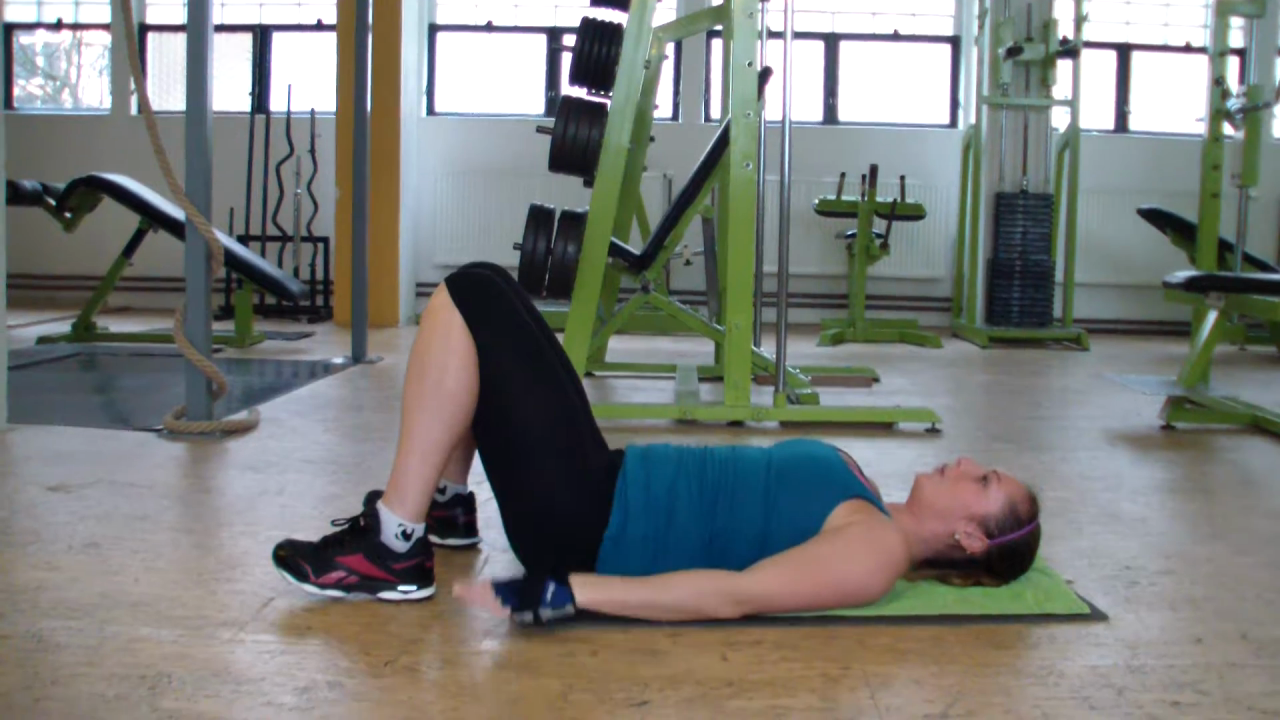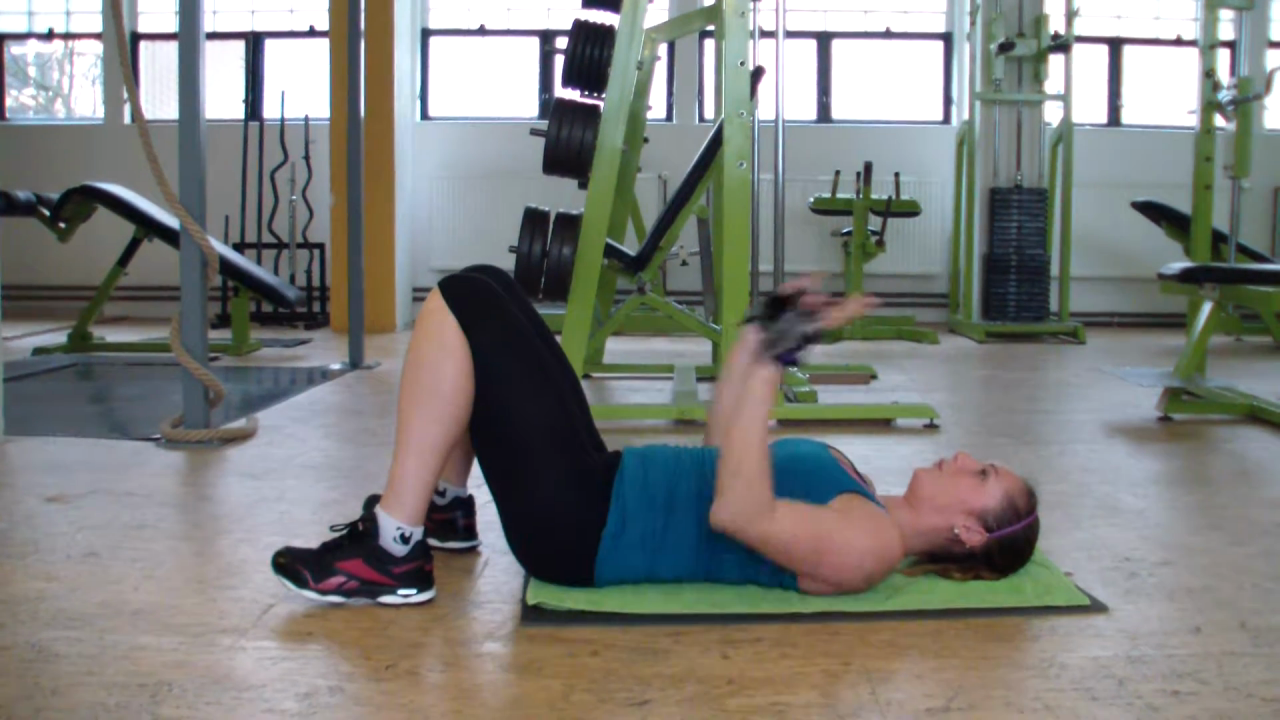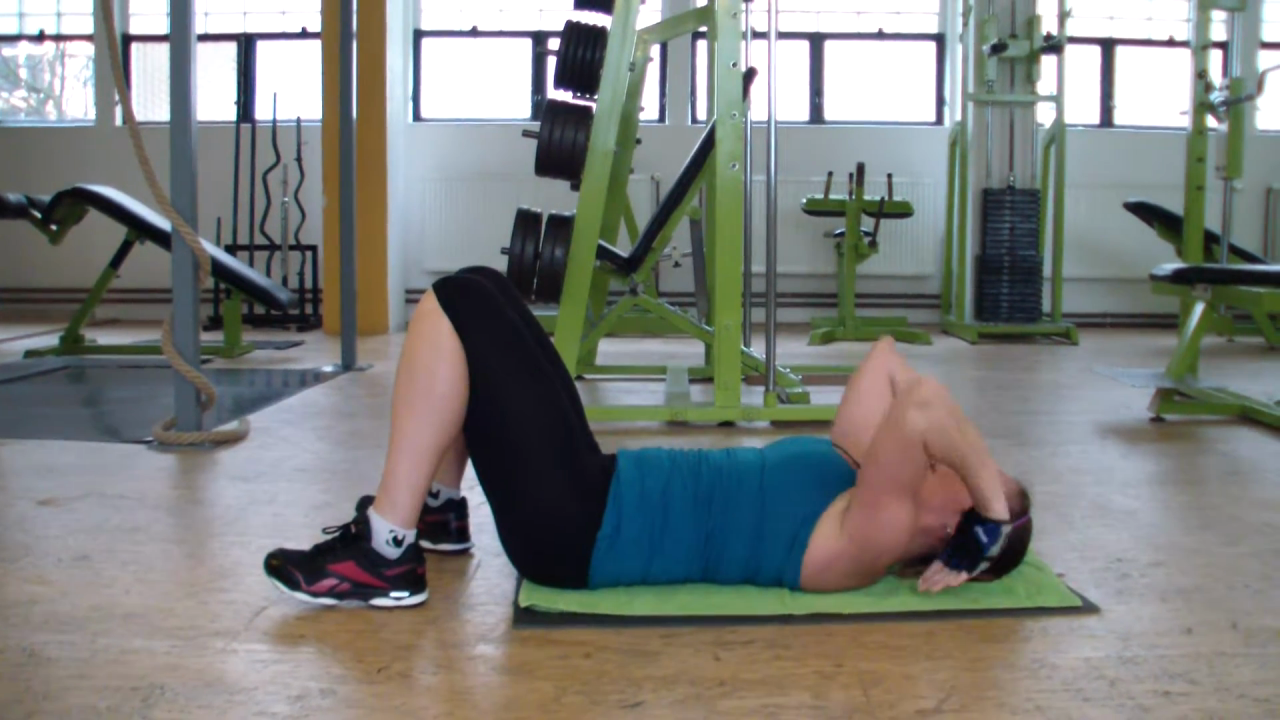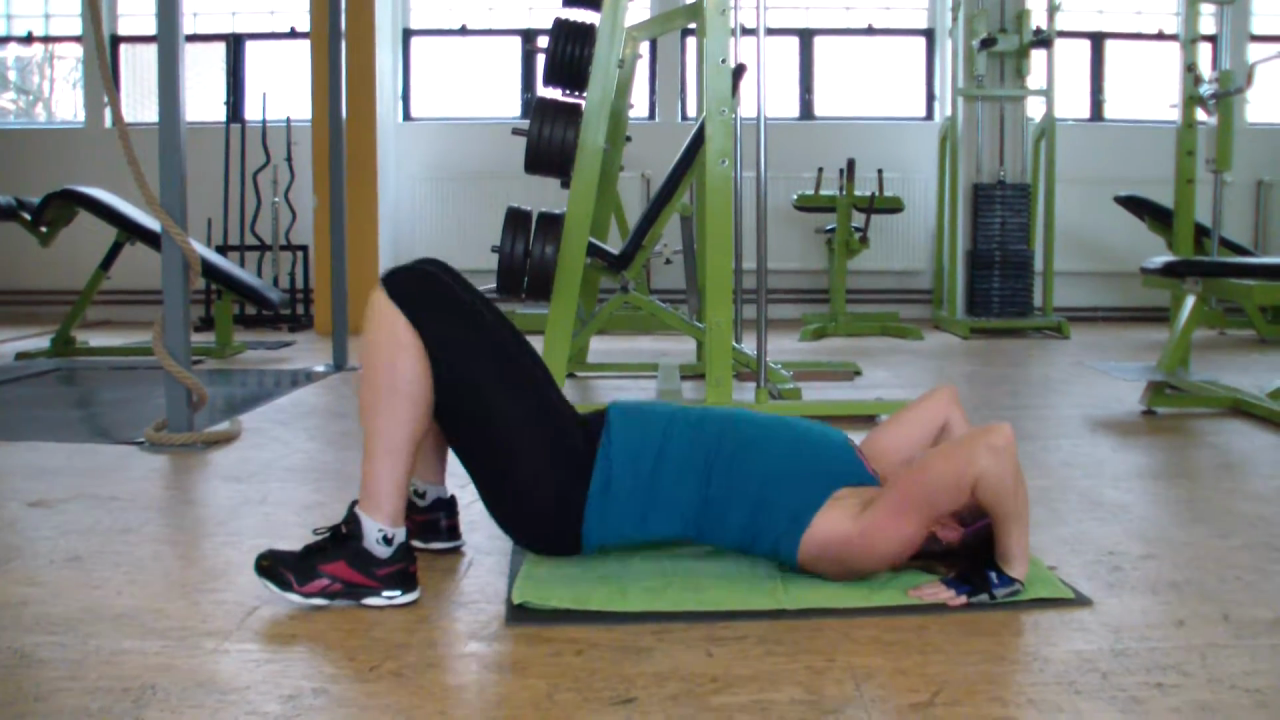
dt=0.7s
person 1, frame 1
left shoulder: (874, 555)
right shoulder: (863, 506)
left elbow: (733, 594)
left wrist: (566, 591)
left hip: (583, 523)
right hip: (608, 490)
left knee: (467, 301)
right knee: (481, 290)
left ankle: (393, 551)
right ankle: (444, 508)
person 1, frame 2
left shoulder: (869, 547)
right shoulder: (859, 504)
left elbow: (737, 513)
right elbow: (732, 441)
left wrist: (766, 365)
right wrist: (757, 334)
left hip: (580, 532)
right hip: (610, 492)
left knee: (461, 305)
right knee: (480, 287)
left ankle: (393, 553)
right ankle: (443, 510)
person 1, frame 3
left shoulder: (873, 539)
right shoulder: (859, 483)
left elbow: (928, 410)
right elbow: (885, 359)
left wrist: (996, 521)
right wrist: (971, 459)
left hip: (573, 534)
right hip: (596, 499)
left knee: (455, 306)
right knee: (477, 291)
left ankle: (386, 554)
right ankle: (438, 511)
person 1, frame 4
left shoulder: (869, 537)
right shoulder: (868, 480)
right elbow: (946, 399)
left hip: (566, 497)
right hip: (596, 450)
left knee: (406, 294)
right knee: (428, 290)
left ankle: (375, 553)
right ankle: (424, 509)
